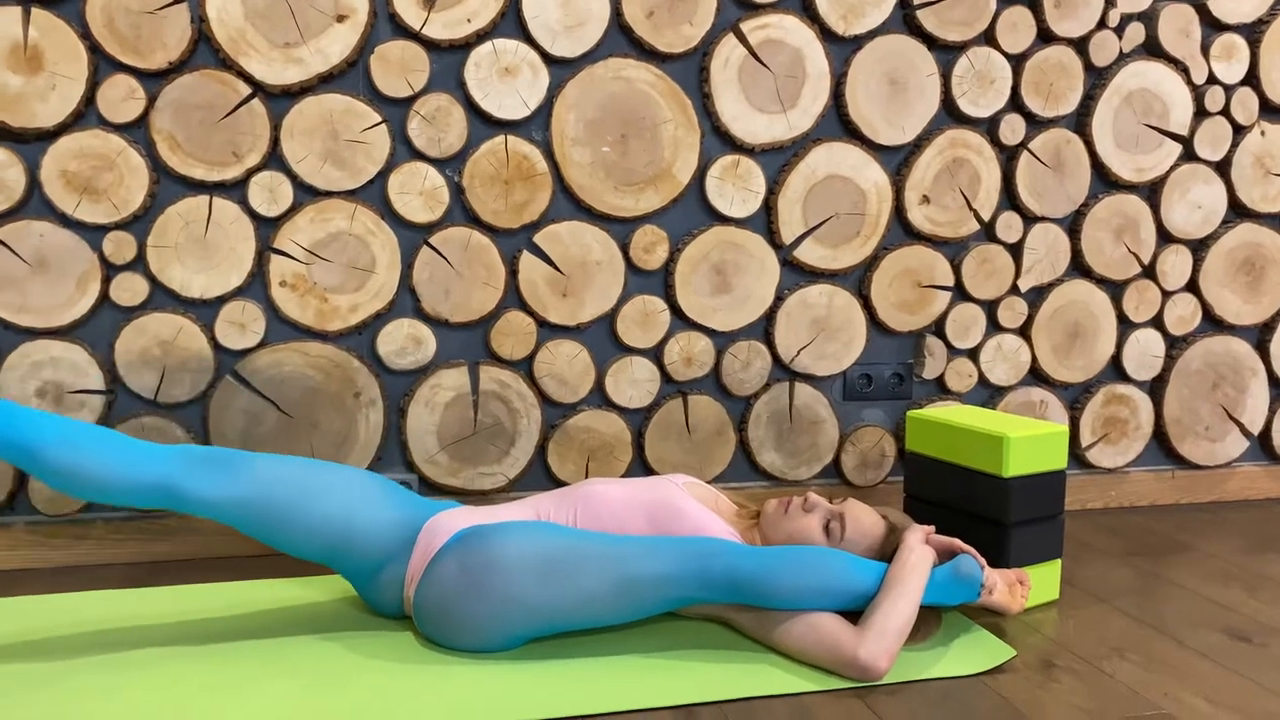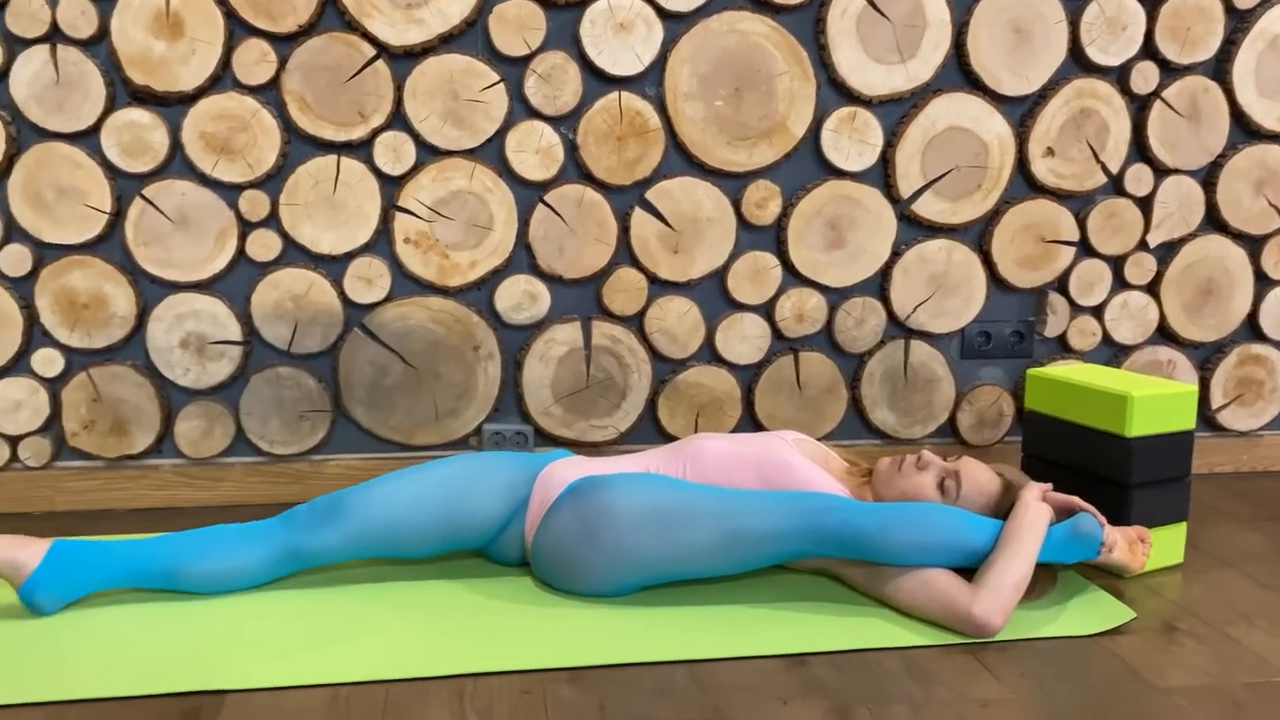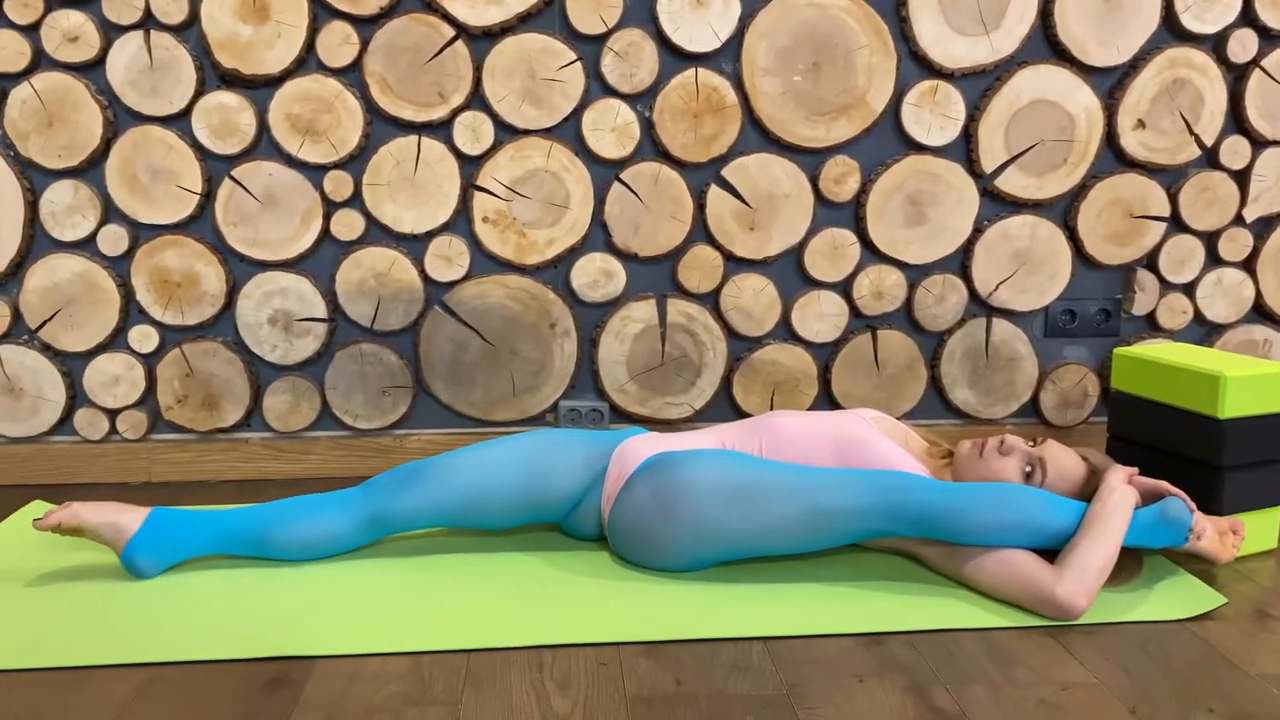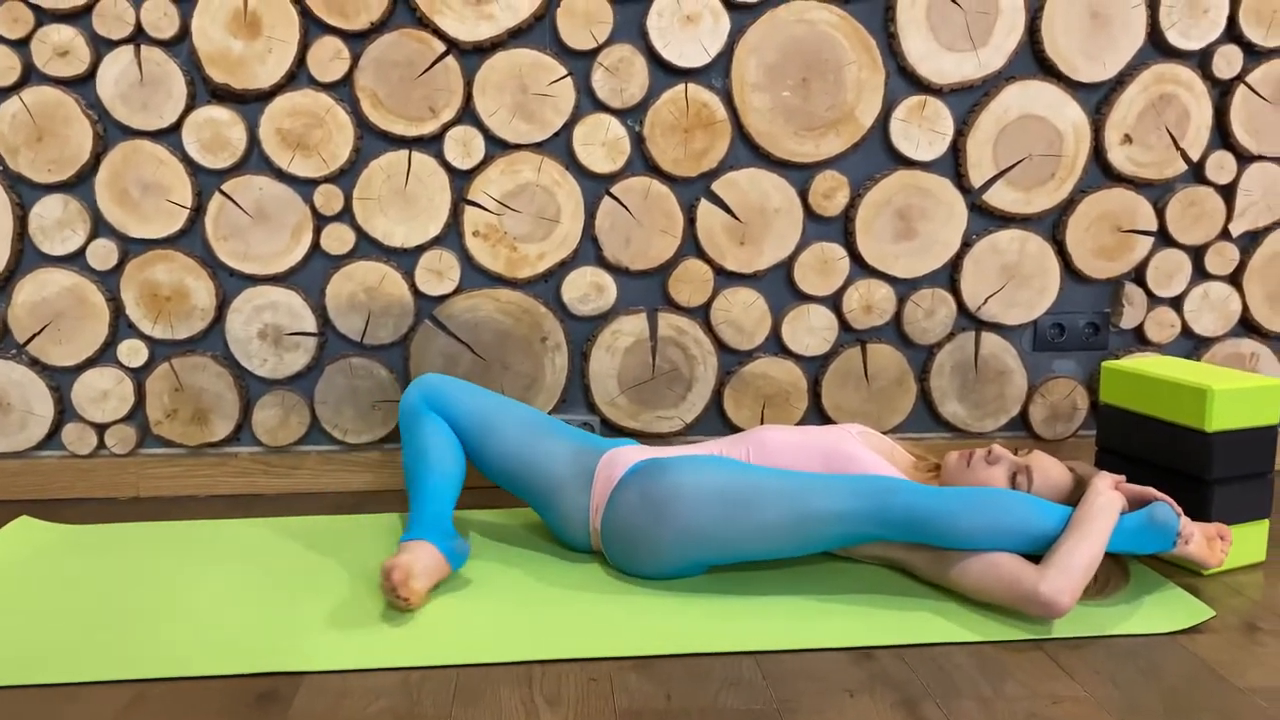
dt=1s
person 1, frame 1
left shoulder: (750, 579)
right shoulder: (714, 504)
left elbow: (867, 654)
left wrist: (920, 566)
left hip: (471, 585)
right hip: (425, 526)
right knee: (187, 471)
person 1, frame 2
left shoulder: (862, 535)
right shoulder: (821, 459)
left elbow: (982, 613)
left wrist: (1030, 523)
left hip: (588, 539)
right hip: (541, 484)
right knee: (306, 533)
person 1, frame 3
left shoulder: (941, 513)
right shoulder: (902, 437)
left elbow: (1064, 593)
left wrist: (1116, 506)
left hip: (663, 510)
right hip: (618, 461)
right knee: (390, 496)
right ankle: (164, 531)
person 1, frame 4
left shoulder: (930, 525)
right shoulder: (891, 457)
left elbow: (1048, 592)
left wrist: (1105, 505)
right hip: (608, 473)
right knee: (430, 393)
right ankle: (431, 541)
